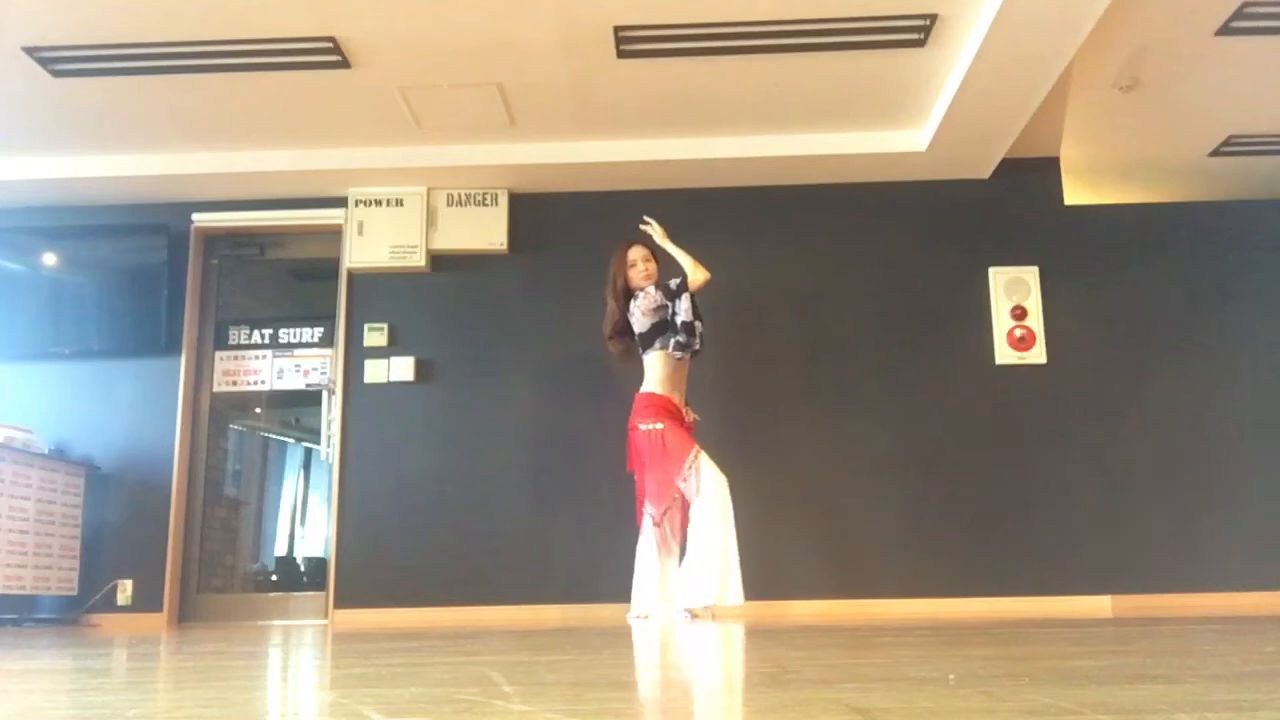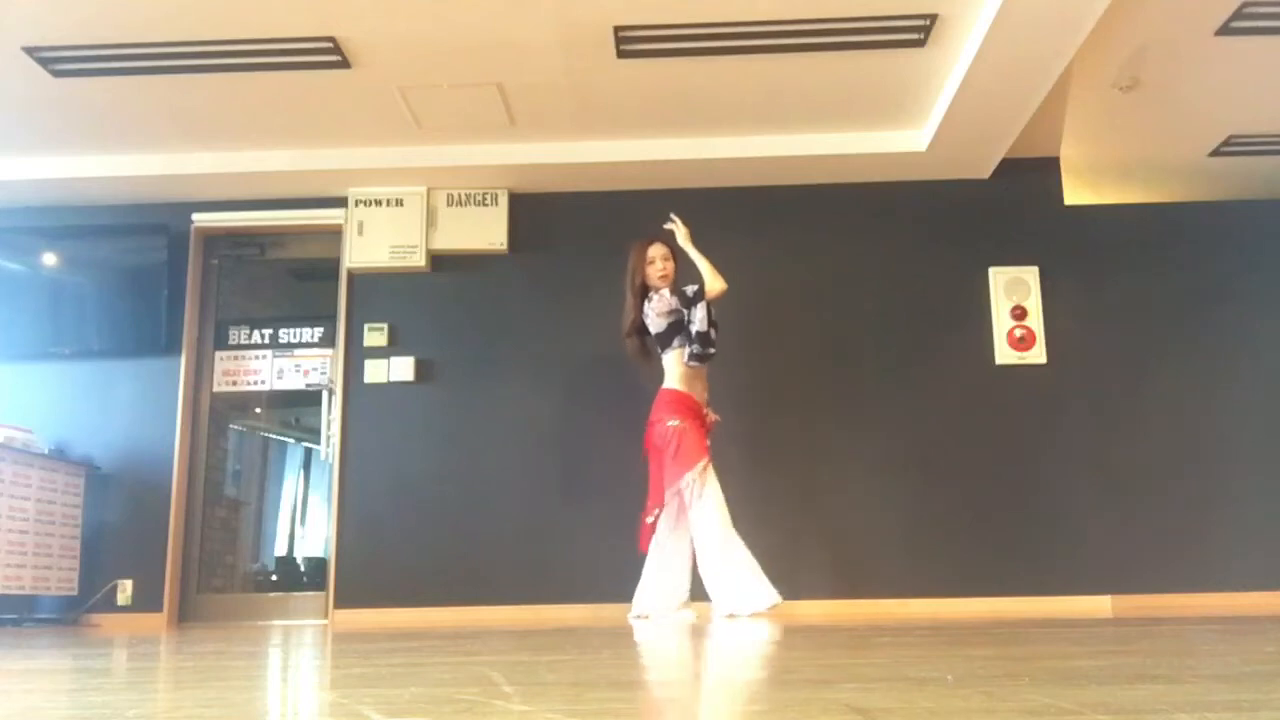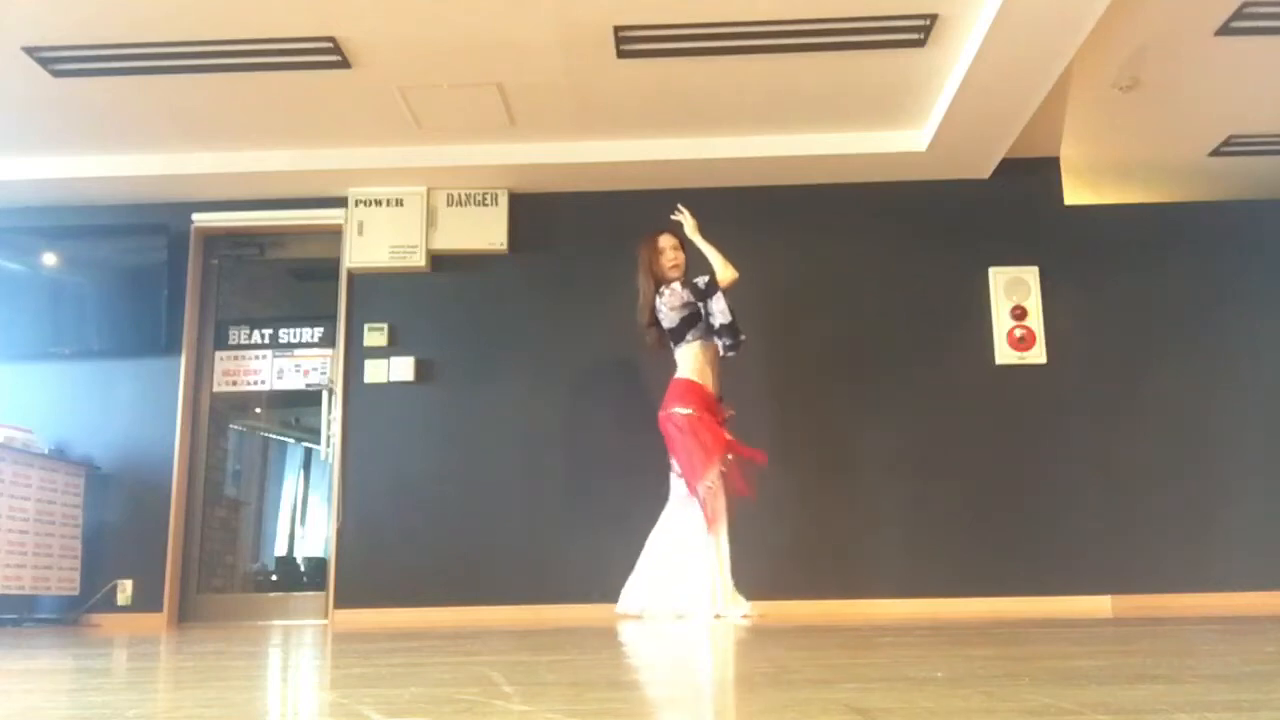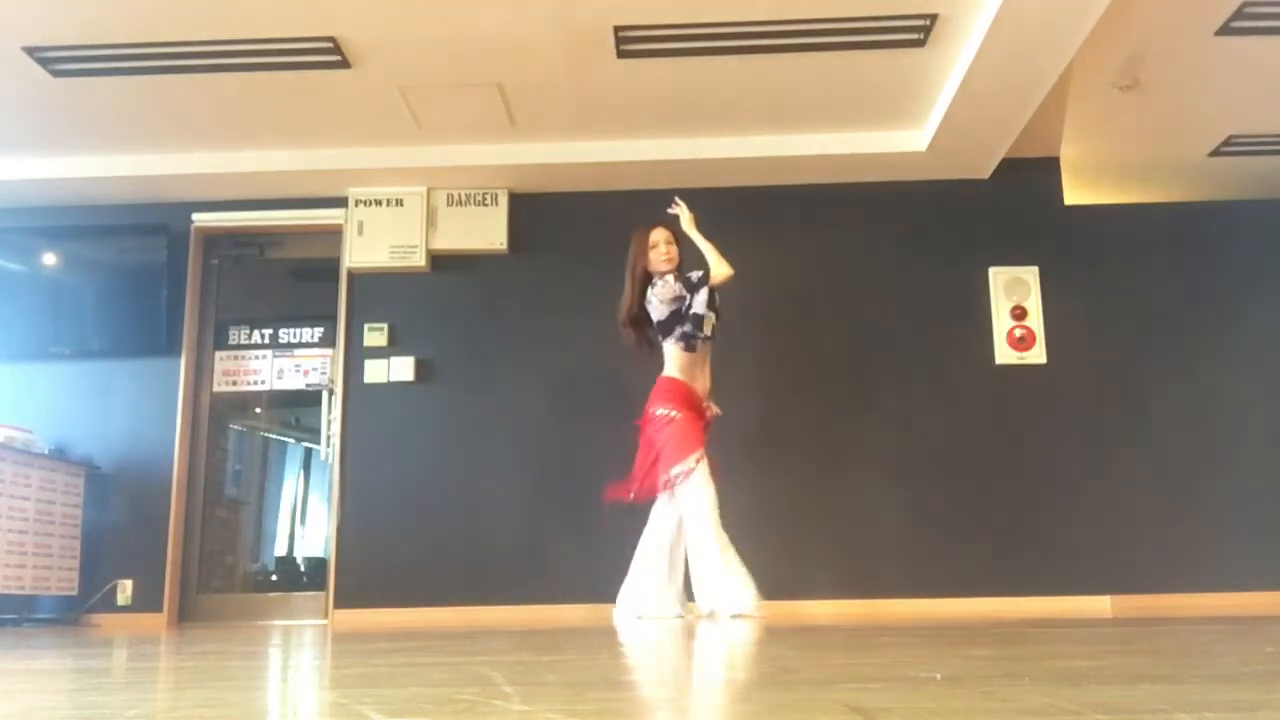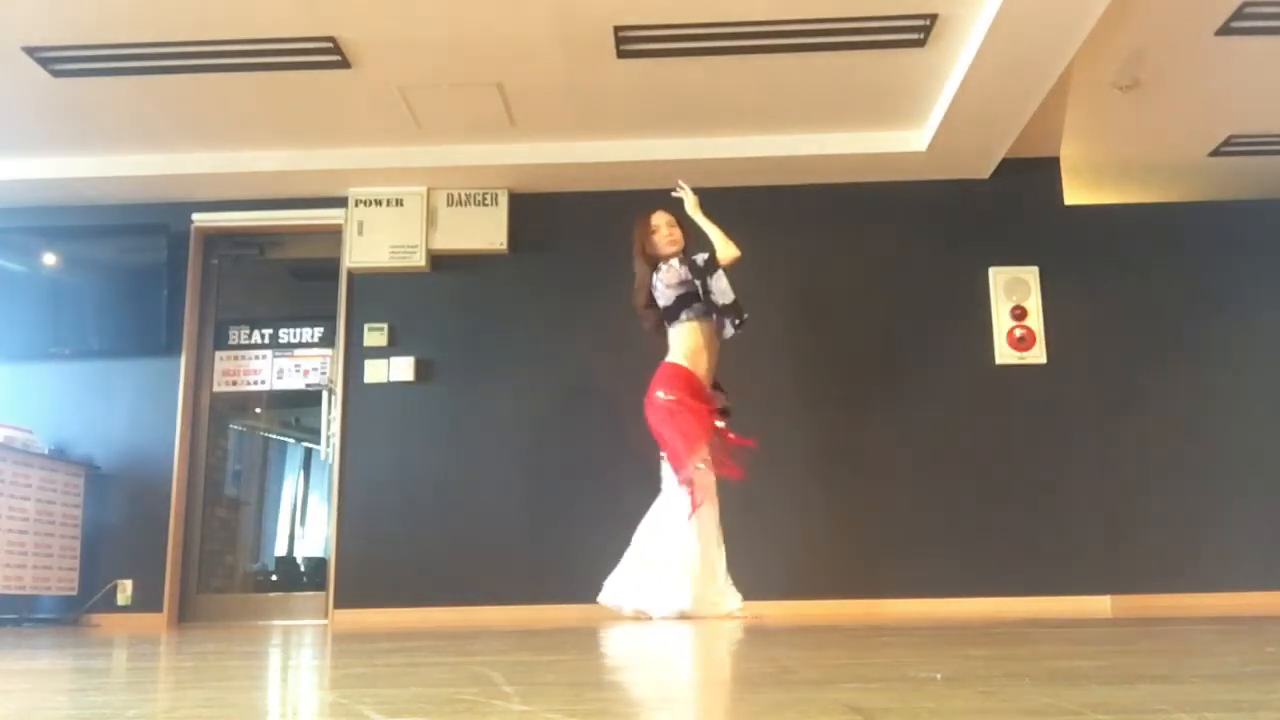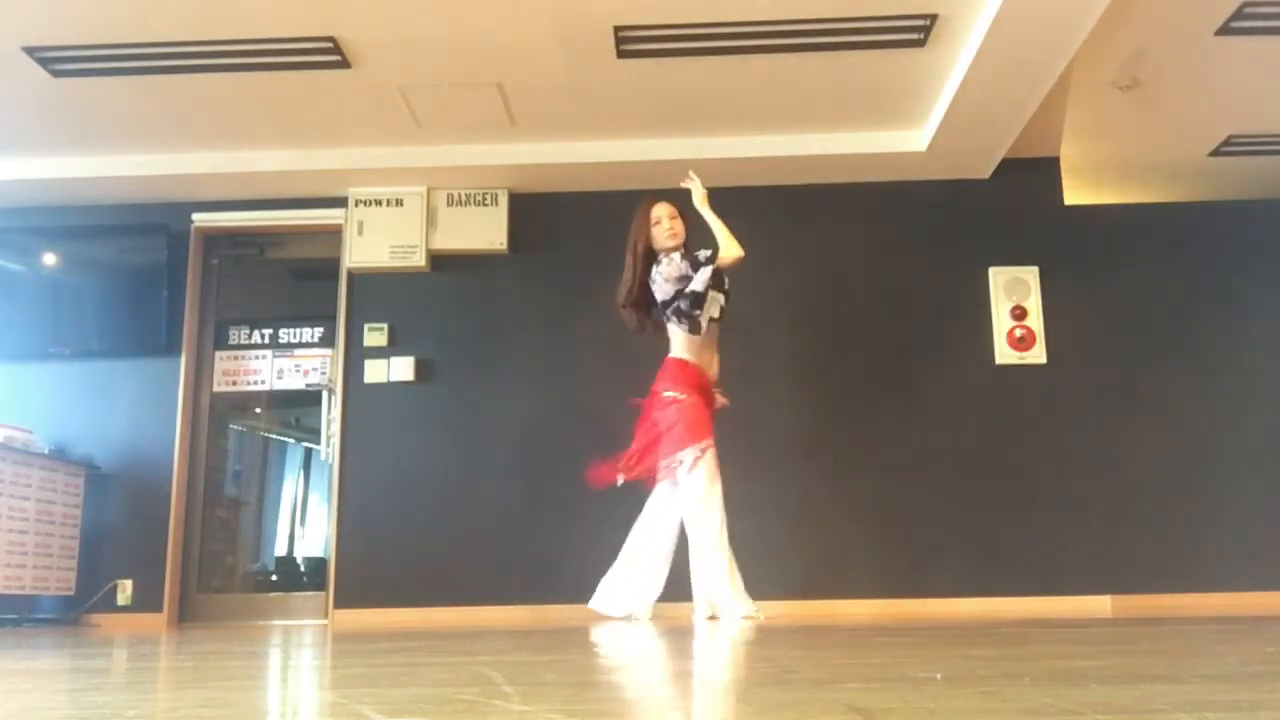
dt=0.5s
person 1, frame 1
left shoulder: (657, 306)
right shoulder: (643, 302)
right elbow: (701, 276)
right wrist: (667, 241)
left hip: (667, 416)
right hip: (655, 415)
left knee: (666, 510)
right knee: (710, 485)
left ankle: (656, 601)
right ankle: (697, 590)
person 1, frame 2
left shoulder: (672, 307)
right shoulder: (658, 303)
right elbow: (717, 286)
right wrist: (689, 244)
left hip: (686, 414)
right hip: (675, 412)
left knee: (679, 510)
right knee: (706, 507)
left ankle: (658, 602)
right ankle: (738, 595)
person 1, frame 3
left shoulder: (683, 297)
right shoulder: (670, 293)
right elbow: (729, 275)
right wrist: (697, 235)
left hip: (697, 407)
right hip: (686, 404)
left knee: (685, 502)
right knee: (708, 500)
left ankle: (654, 595)
right ankle: (712, 598)
person 1, frame 4
left shoulder: (676, 290)
right shoulder: (661, 289)
right elbow: (722, 272)
right wrist: (692, 230)
left hip: (688, 407)
right hip: (672, 404)
left knee: (674, 505)
right knee: (698, 502)
left ankle: (650, 598)
right ankle: (723, 596)
person 1, frame 5
left shoulder: (684, 276)
right shoulder: (668, 272)
right elbow: (730, 253)
right wrist: (697, 213)
left hip: (689, 396)
right hip: (673, 391)
left knee: (687, 492)
right knee: (696, 490)
left ankle: (635, 590)
right ankle: (698, 593)
person 1, frame 6
left shoulder: (682, 268)
right shoulder: (668, 266)
right elbow: (733, 253)
right wrist: (705, 207)
left hip: (690, 391)
right hip: (680, 388)
left knee: (672, 496)
right knee: (701, 495)
left ankle: (625, 596)
right ankle: (719, 598)
